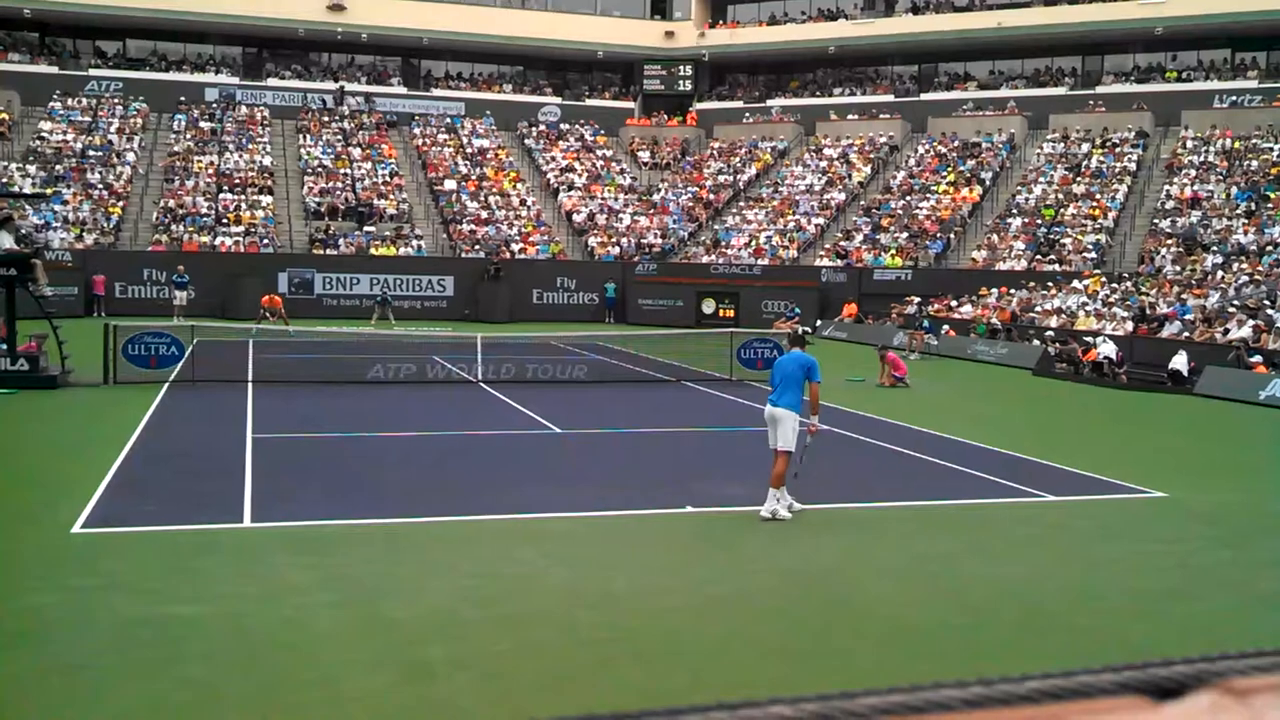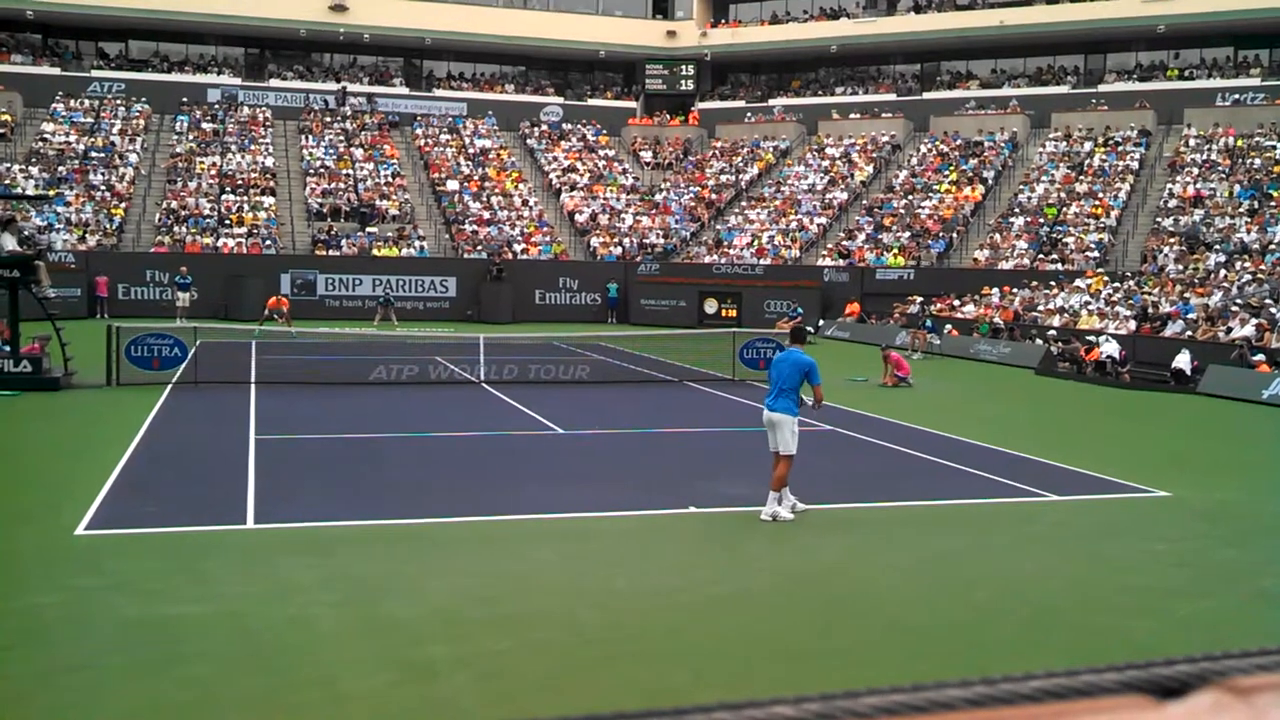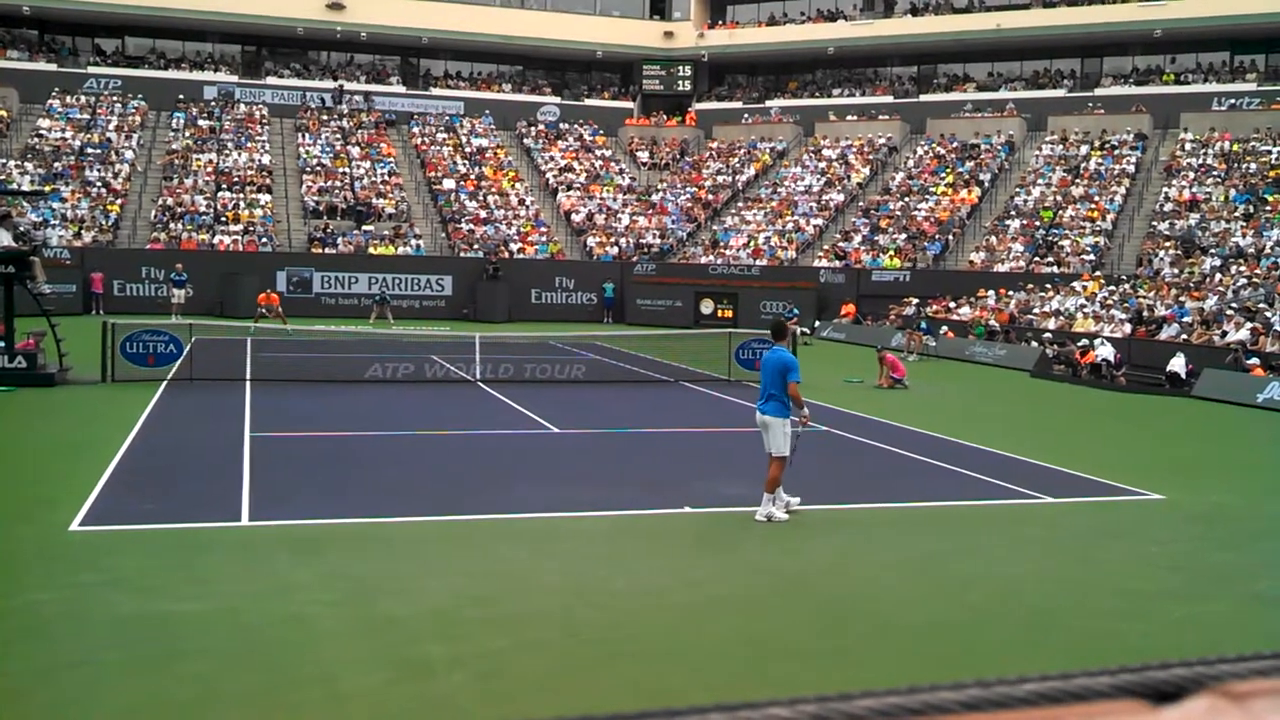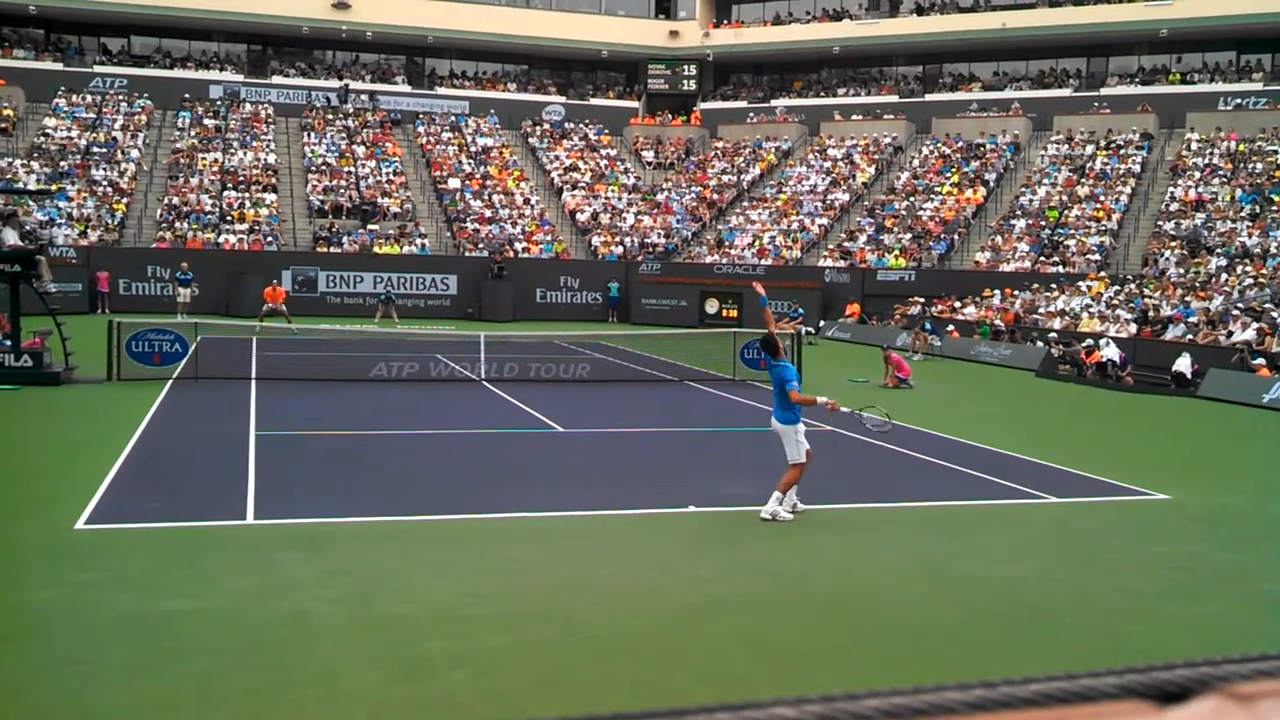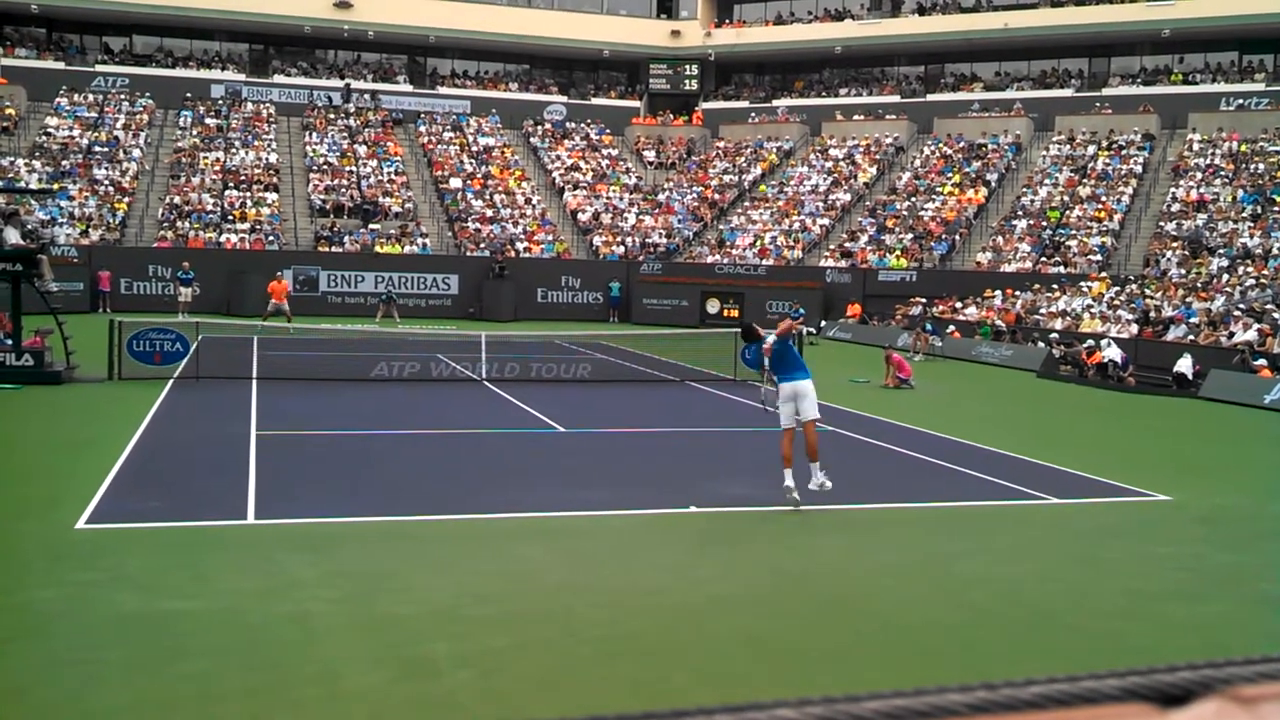
dt=0.5s
person 1, frame 1
left shoulder: (779, 361)
right shoulder: (810, 361)
right elbow: (813, 393)
right wrist: (814, 420)
left hip: (771, 408)
right hip: (788, 411)
left knee: (778, 456)
right knee: (783, 457)
left ankle: (783, 500)
right ankle: (770, 505)
person 1, frame 2
left shoulder: (777, 358)
right shoulder: (808, 362)
right elbow: (818, 396)
right wrist: (817, 404)
left hip: (769, 411)
right hip: (786, 414)
left knee: (779, 459)
right knee: (785, 460)
left ankle: (787, 501)
right ankle: (770, 508)
person 1, frame 3
left shoulder: (766, 356)
right shoulder: (789, 360)
right elbow: (793, 393)
right wrist: (804, 411)
left hip: (763, 412)
right hip: (778, 415)
left knee: (775, 460)
right knee: (779, 461)
left ankle: (780, 500)
right ankle: (765, 509)
person 1, frame 4
left shoulder: (771, 360)
right shoulder: (786, 371)
left elbow: (771, 327)
right elbow: (796, 398)
left wrist: (763, 299)
right wrist: (823, 402)
left hip: (781, 419)
right hip: (788, 423)
left knee: (805, 456)
right knee: (797, 466)
left ankle: (790, 501)
right ankle: (771, 507)
person 1, frame 5
left shoulder: (753, 353)
right shoulder: (777, 341)
right elbow: (788, 324)
right wrist: (771, 340)
left hip: (784, 389)
right hip: (802, 385)
left knee: (787, 436)
right knee: (809, 430)
left ankle: (789, 481)
right ankle: (816, 478)
